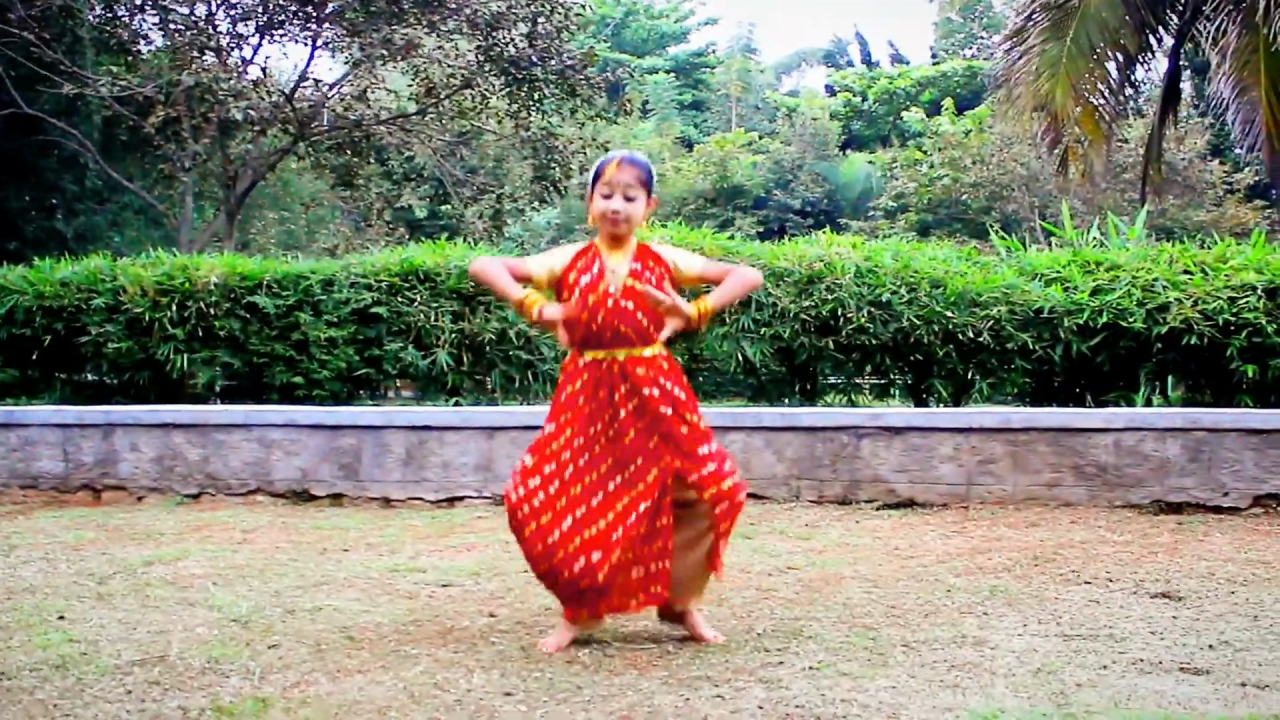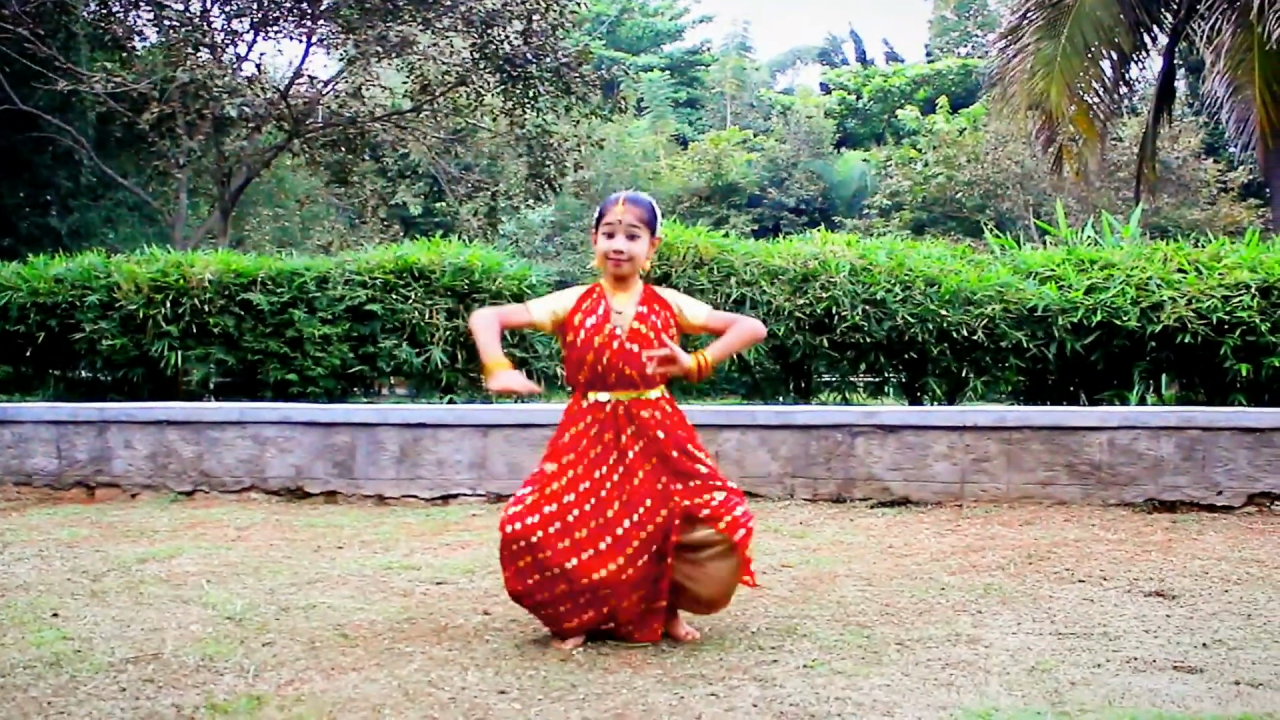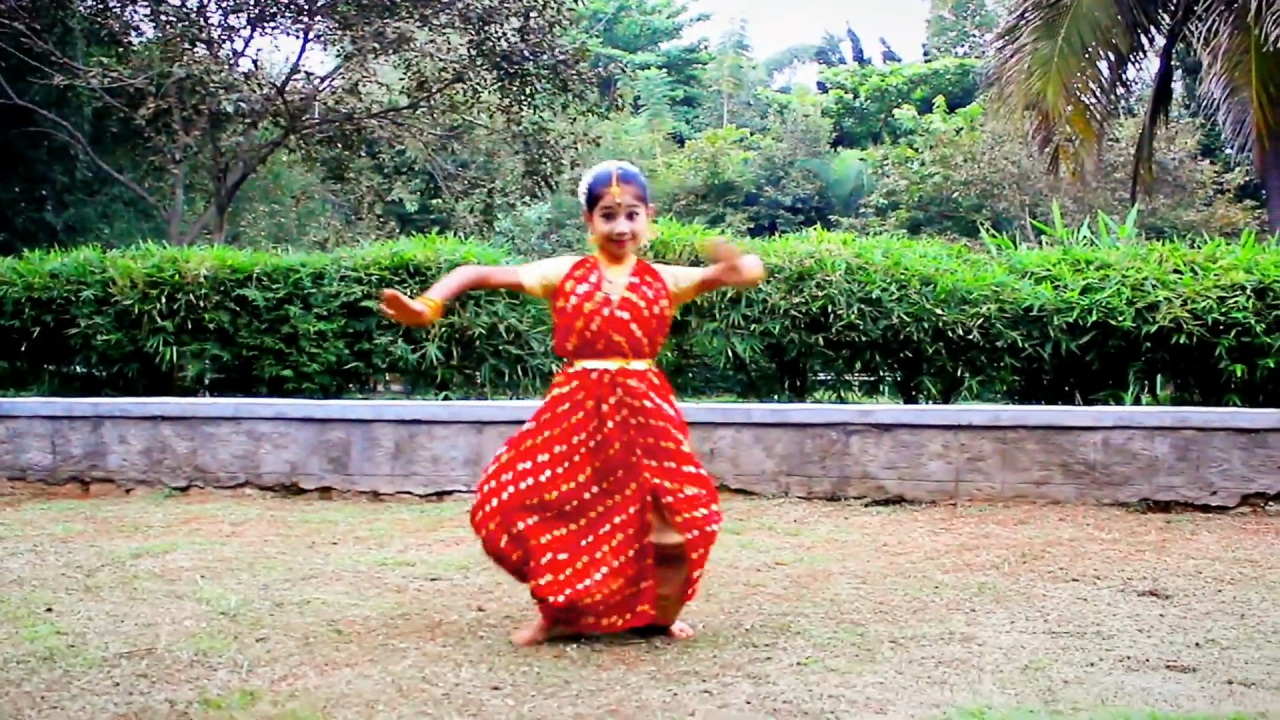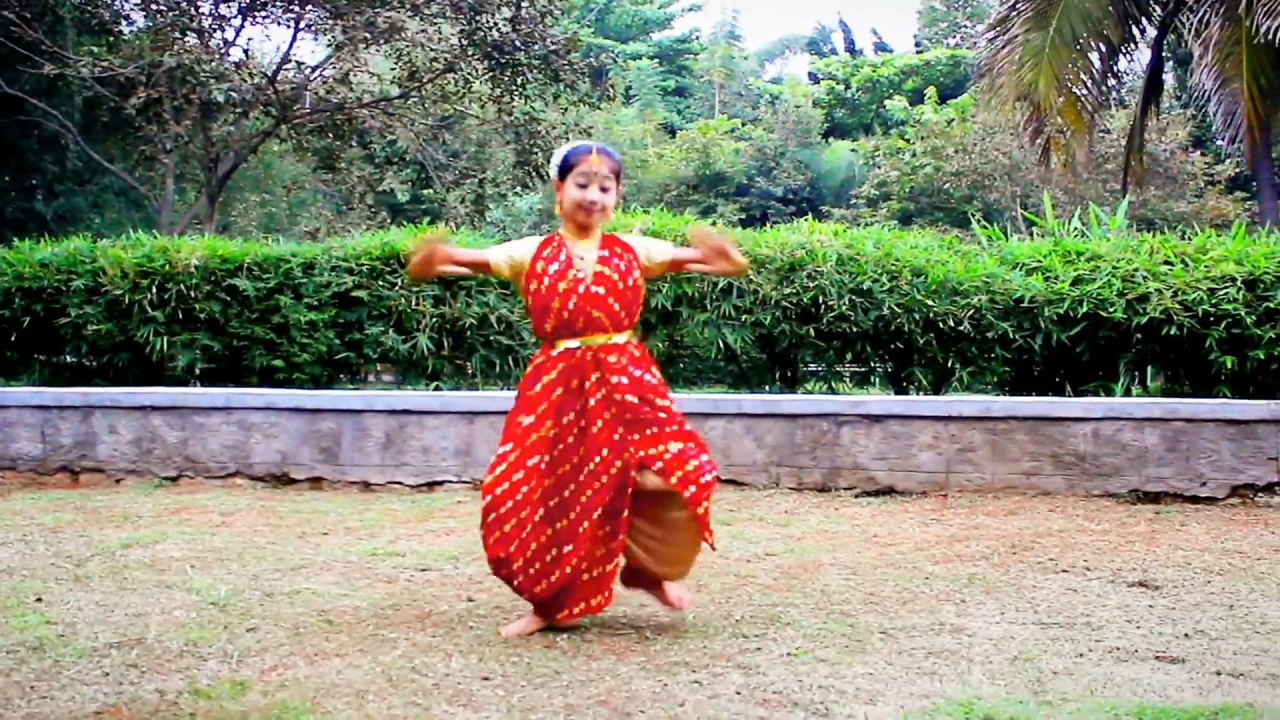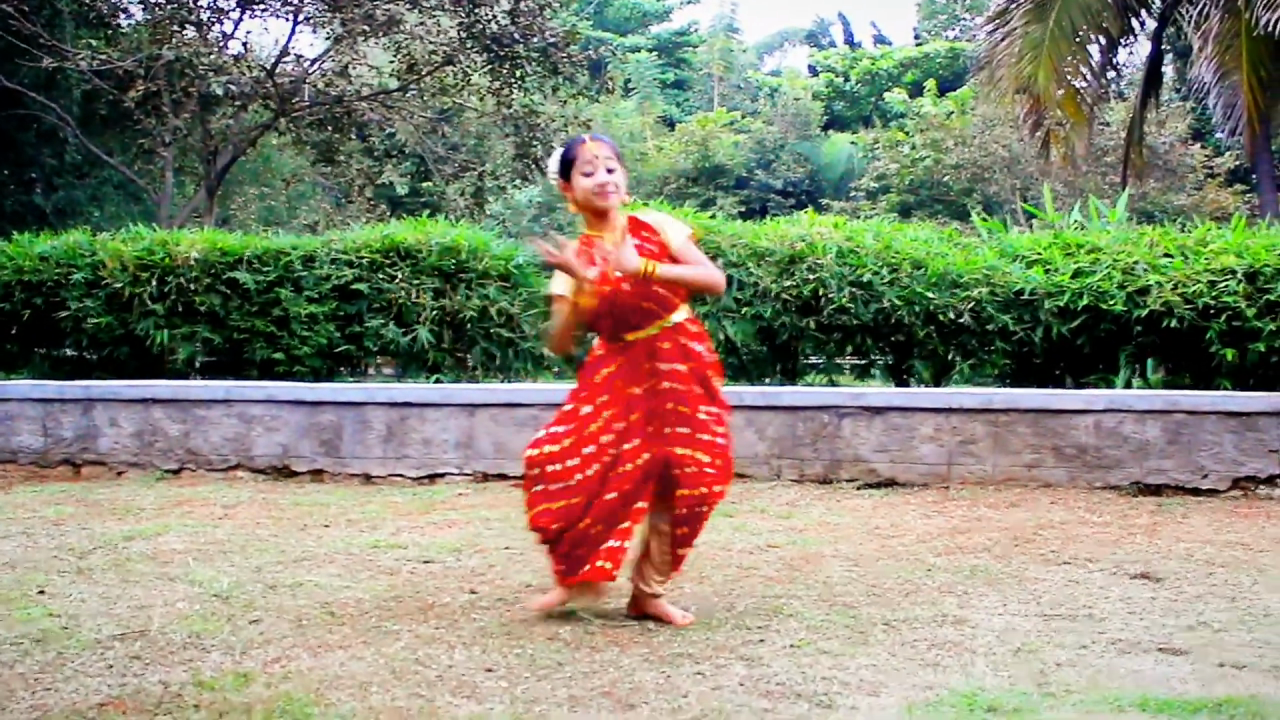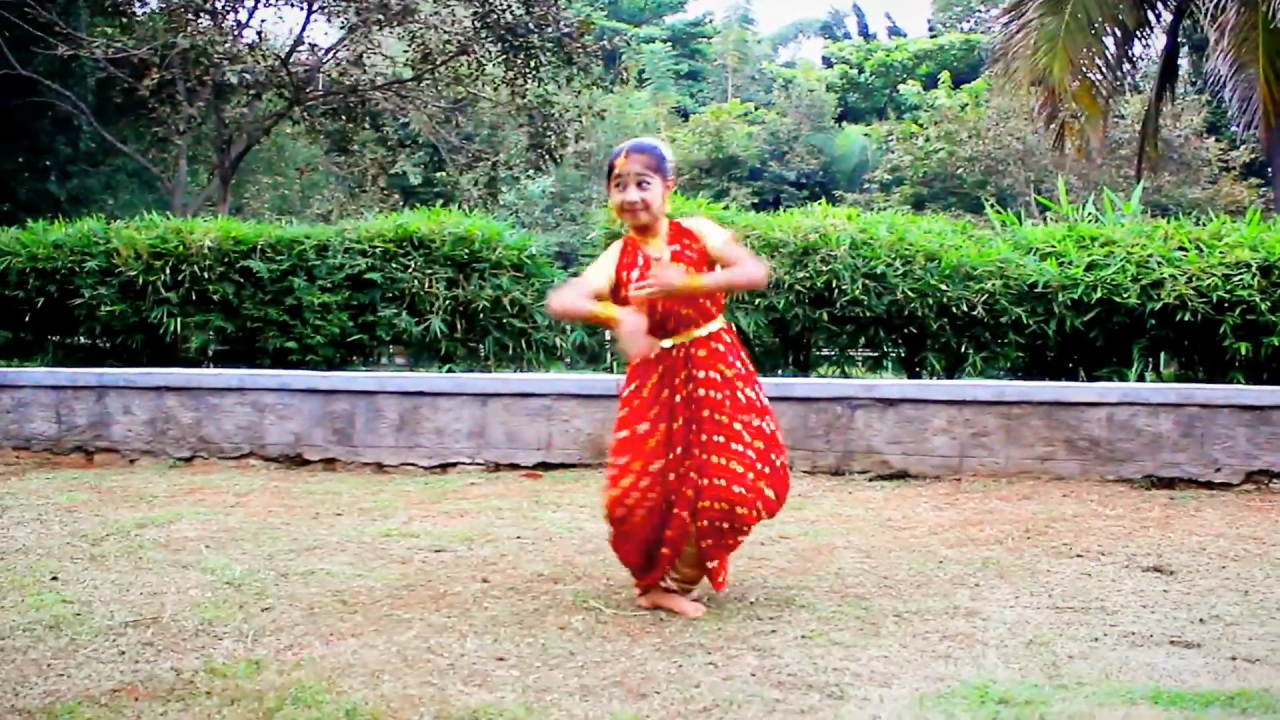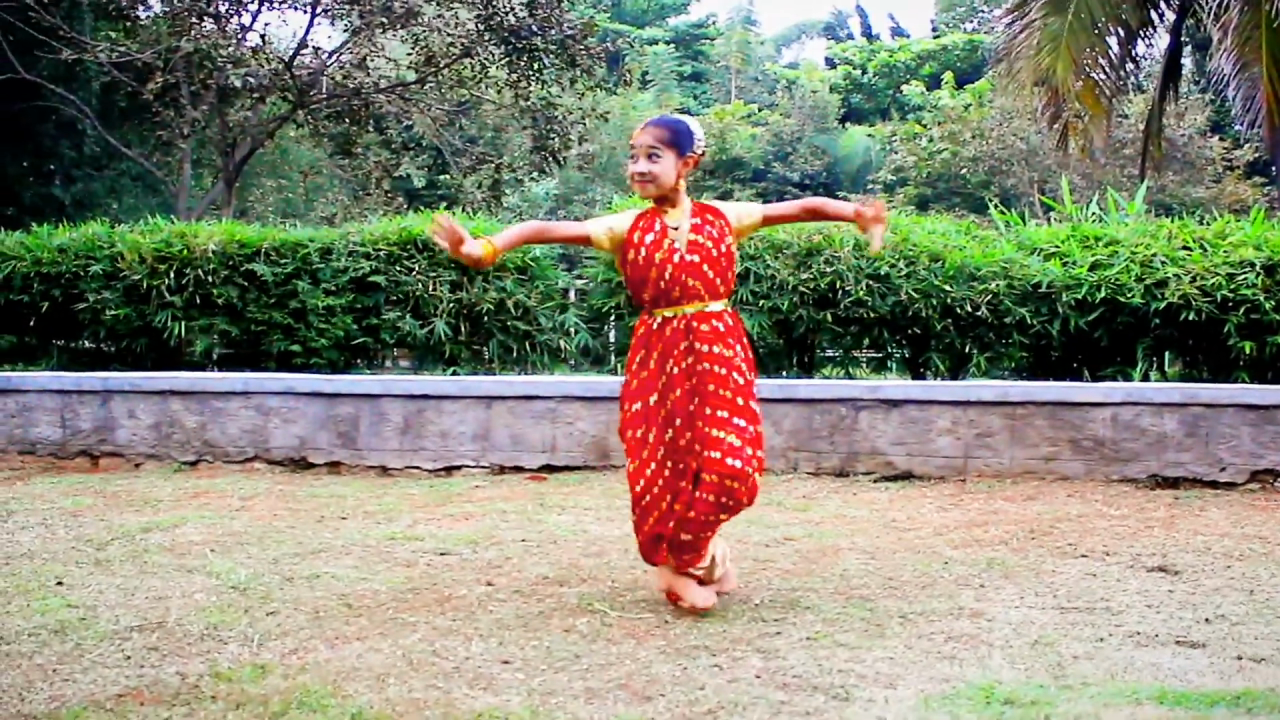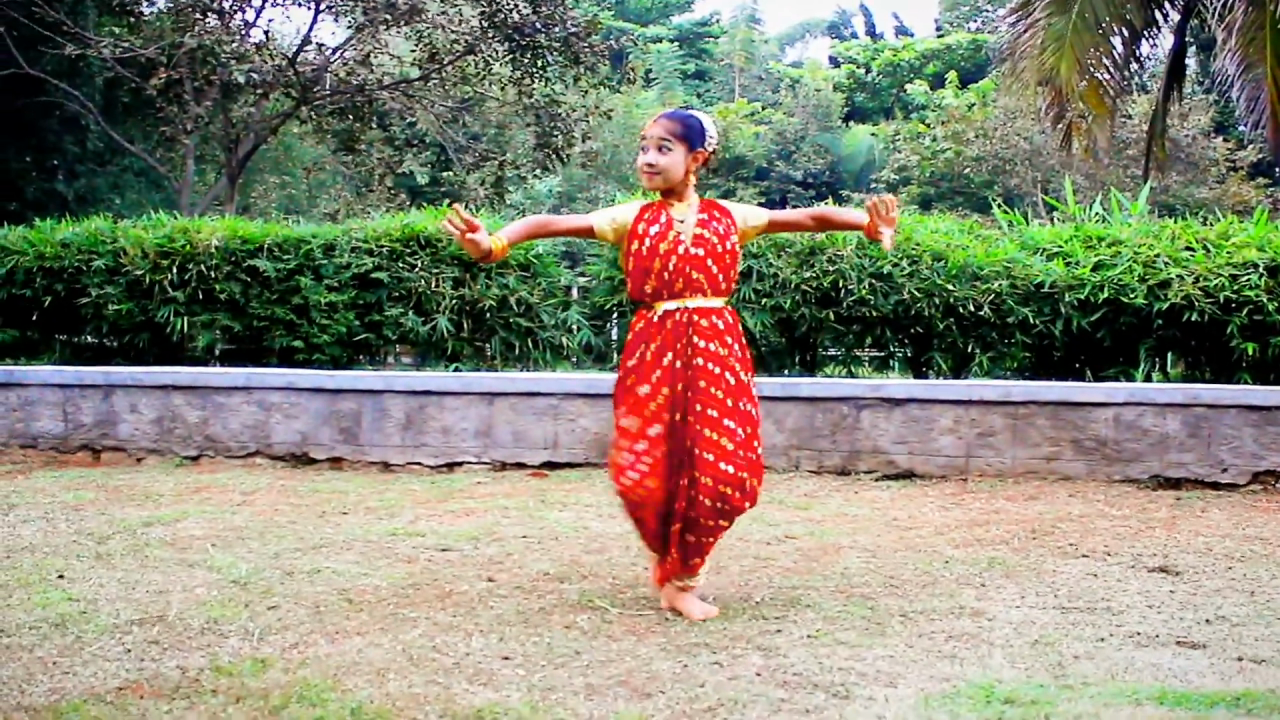
dt=0.3s
person 1, frame 1
left shoulder: (663, 260)
right shoulder: (568, 260)
left elbow: (748, 275)
right elbow: (483, 266)
left wrist: (696, 311)
right wrist: (533, 305)
left hip: (652, 395)
right hip: (588, 397)
left knee: (705, 489)
right knee: (558, 500)
left ankle: (679, 601)
right ankle: (580, 609)
person 1, frame 2
left shoulder: (669, 304)
right shoulder: (571, 303)
left elbow: (753, 327)
right elbow: (484, 317)
left wrist: (695, 364)
right wrist: (498, 369)
left hip: (656, 434)
right hip: (590, 436)
left knee: (721, 526)
right knee: (530, 531)
left ankle: (665, 610)
right ankle: (582, 616)
person 1, frame 3
left shoulder: (661, 280)
right shoulder: (563, 273)
left elbow: (731, 269)
right elbow: (476, 274)
left wrist: (744, 268)
right wrist: (425, 307)
left hip: (642, 407)
right hip: (575, 406)
left knee: (685, 514)
right knee: (508, 500)
left ankle: (655, 608)
right ankle: (561, 607)
person 1, frame 4
left shoulder: (632, 251)
right shoulder: (530, 253)
left elbow: (703, 256)
right elbow: (452, 257)
left wrist: (726, 259)
right wrist: (426, 261)
left hip: (624, 381)
right hip: (557, 386)
left knee: (682, 472)
right knee: (519, 496)
left ankle: (654, 565)
right ankle: (550, 603)
person 1, frame 5
left shoulder: (658, 226)
right shoulder: (573, 260)
left elbow: (714, 280)
right elbow: (559, 344)
left wrist: (642, 267)
right wrist: (581, 291)
left hip: (682, 364)
right hip: (620, 370)
left knee: (691, 478)
right knee: (557, 461)
left ankle: (648, 589)
right ankle: (579, 576)
person 1, frame 6
left shoulder: (700, 233)
right shoulder: (614, 262)
left elbow: (756, 272)
right elbow: (559, 302)
left wrist: (687, 283)
right wrist: (617, 315)
left hip: (716, 370)
right hip: (658, 376)
left knee: (732, 488)
right knee: (642, 489)
left ankle: (671, 582)
right ankle: (659, 574)
person 1, frame 7
left shoulder: (723, 216)
right shoulder: (626, 227)
left elbow: (801, 209)
right elbow: (547, 231)
left wrist: (859, 215)
right wrist: (484, 249)
left hip: (716, 349)
right hip: (657, 355)
left knee: (723, 462)
right knee: (662, 467)
left ankle: (686, 567)
right ankle: (702, 561)
person 1, frame 8
left shoulder: (729, 217)
right shoulder: (631, 218)
left elbow: (806, 217)
right elbow: (553, 223)
left wrist: (868, 224)
right wrist: (494, 244)
left hip: (714, 347)
right hip: (654, 348)
left knee: (717, 466)
right knee: (644, 470)
left ankle: (680, 579)
right ankle: (673, 562)
